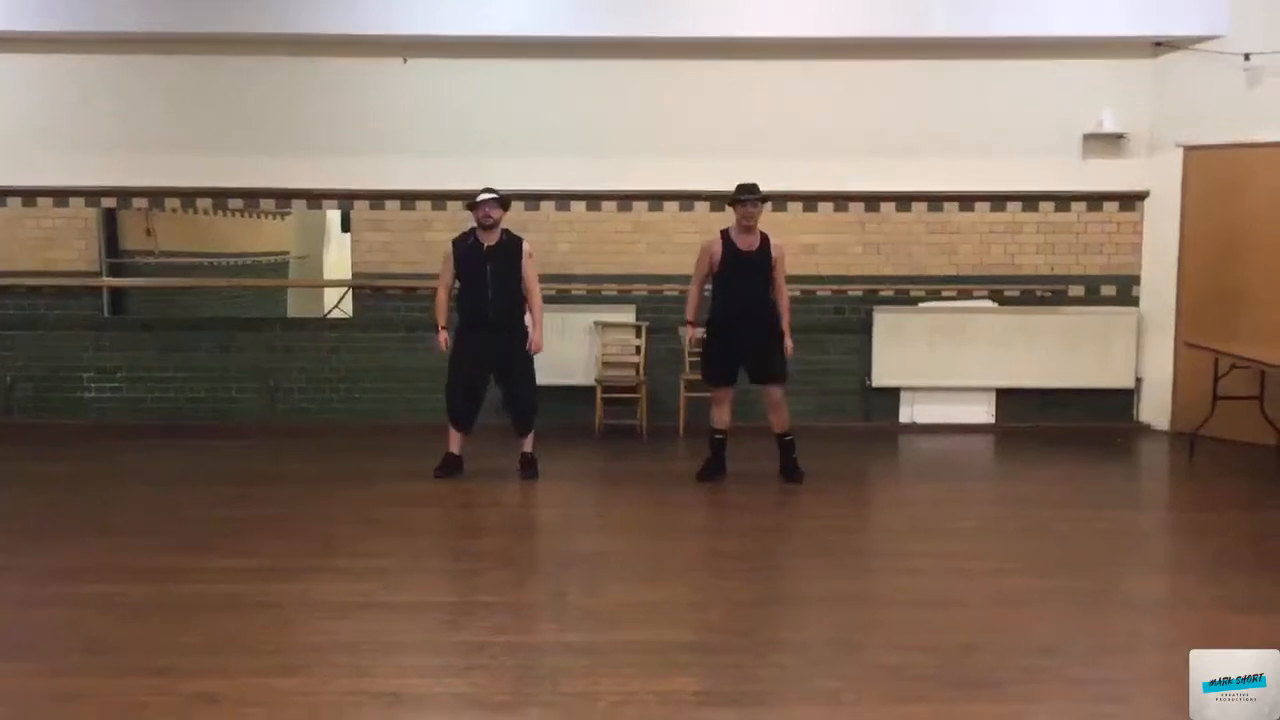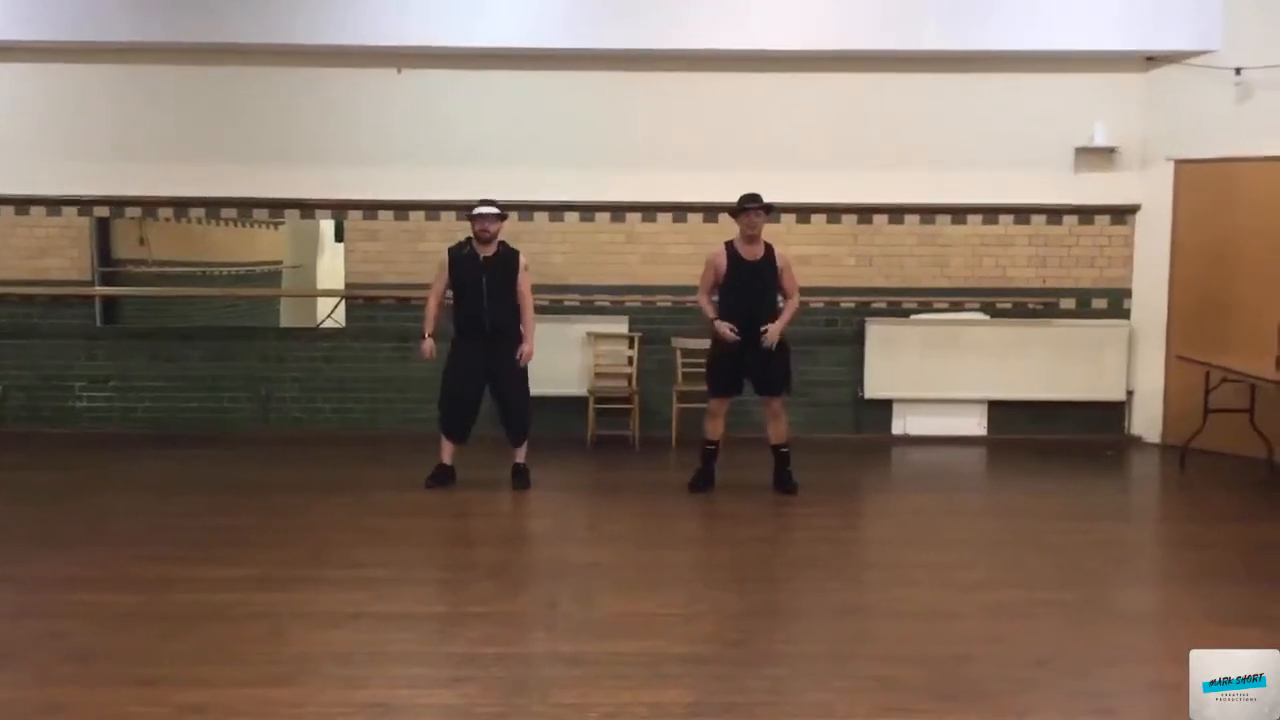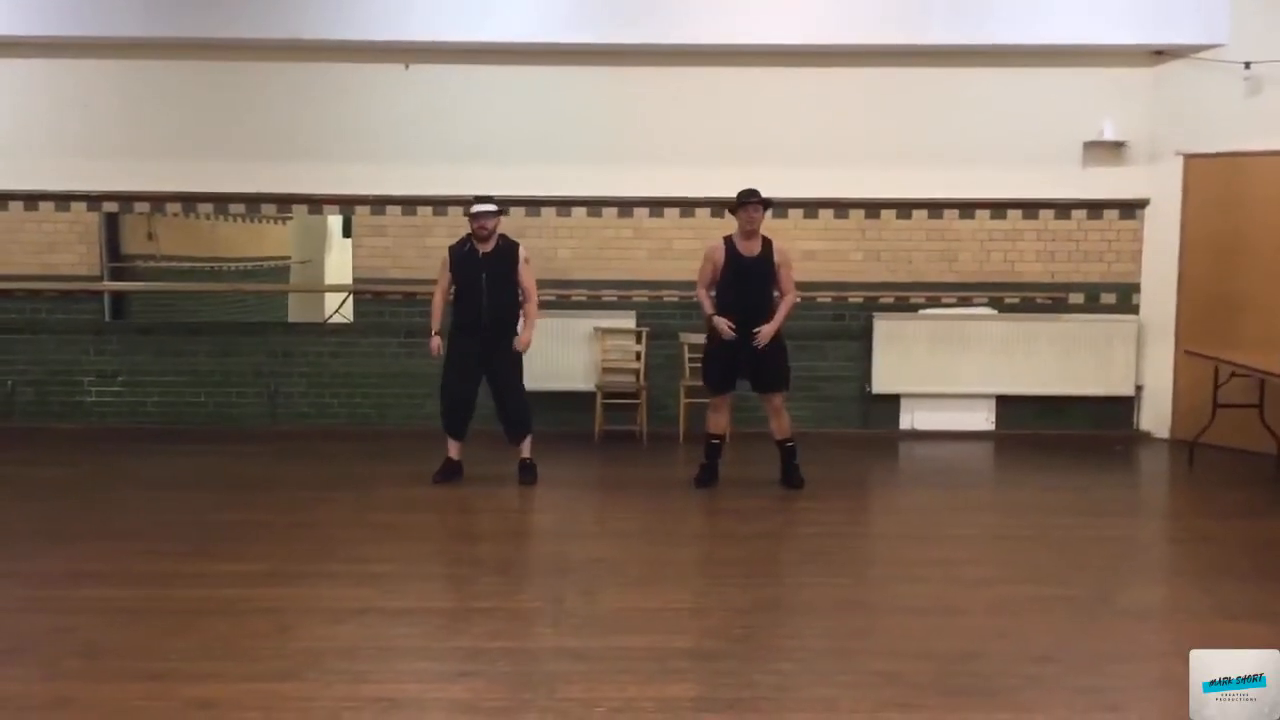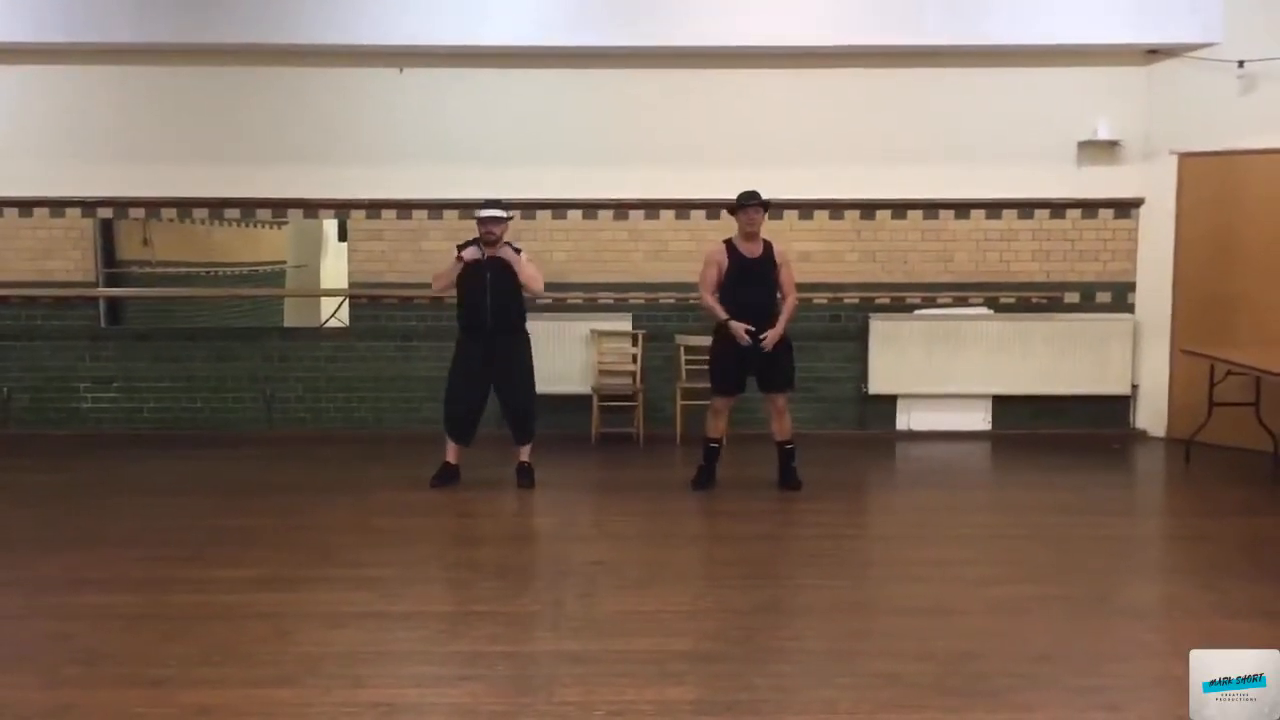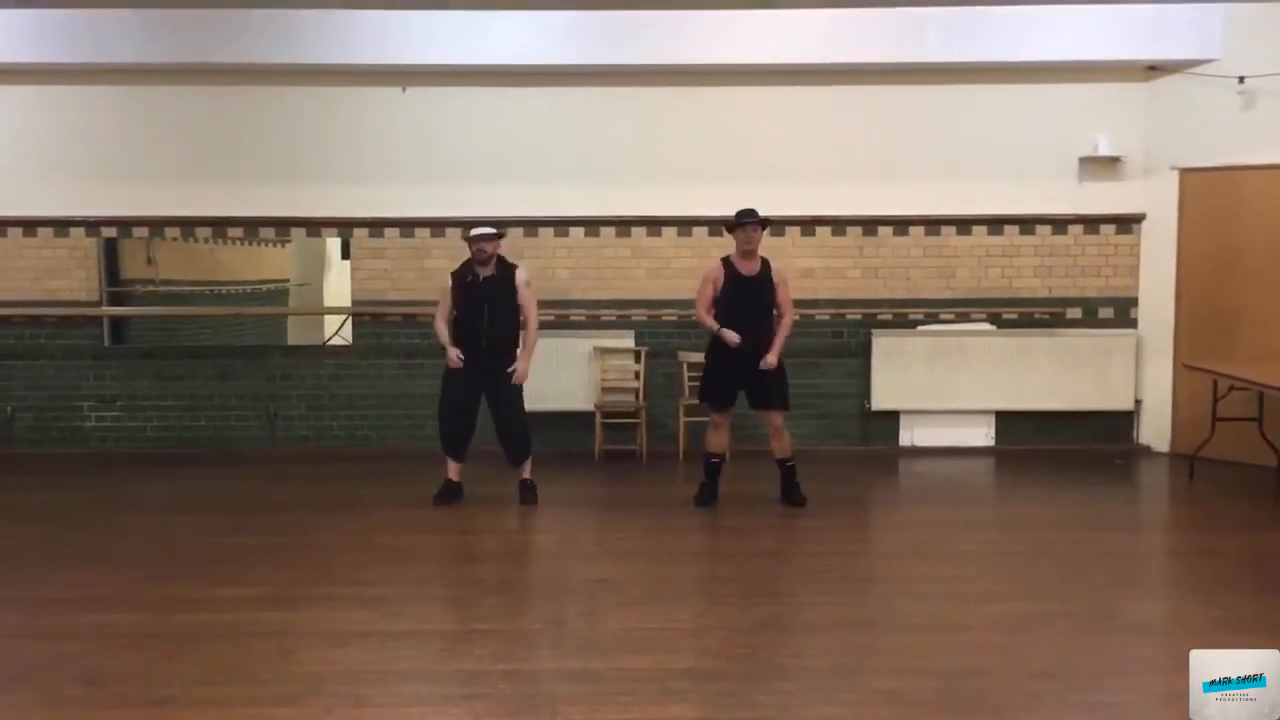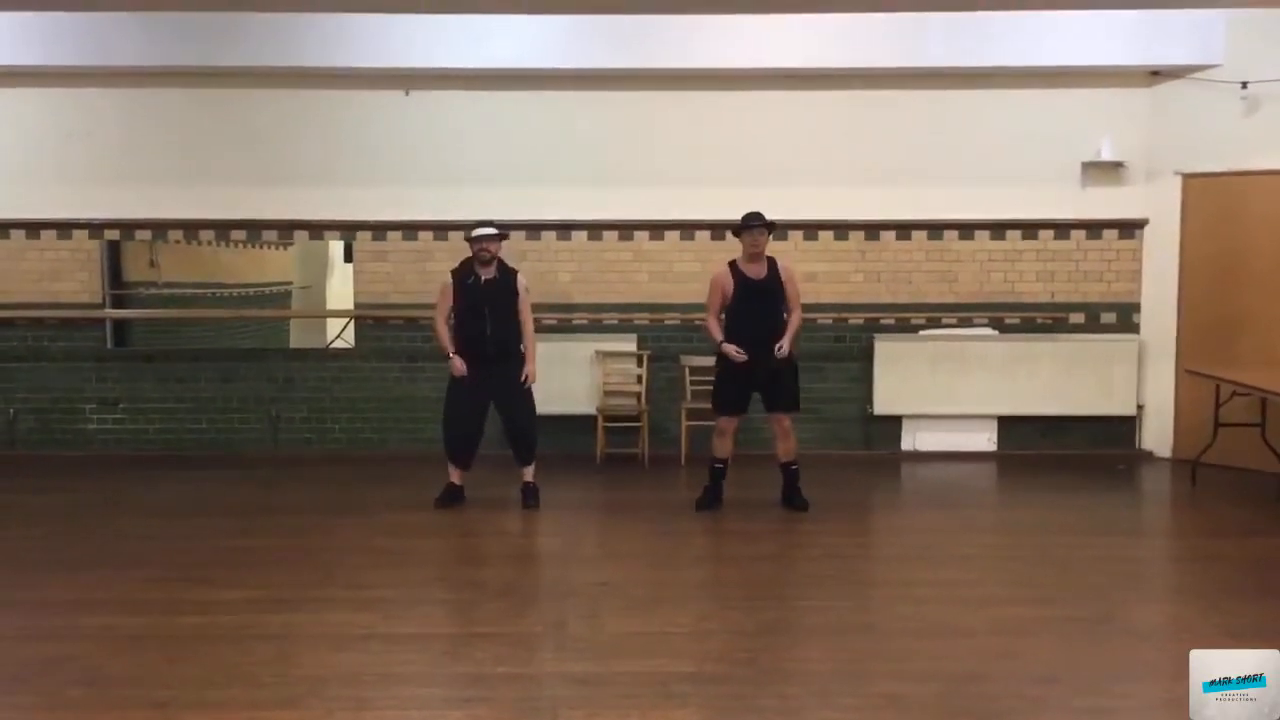
dt=0.7s
person 1, frame 1
left shoulder: (772, 248)
right shoulder: (715, 245)
left elbow: (780, 292)
right elbow: (696, 285)
left wrist: (786, 334)
right wrist: (690, 322)
left hip: (763, 331)
right hip: (723, 330)
left knee: (775, 395)
right knee: (720, 394)
left ankle: (788, 460)
right ankle: (716, 460)
person 1, frame 2
left shoulder: (777, 257)
right shoulder: (719, 256)
left elbow: (793, 297)
right elbow: (704, 294)
left wrist: (779, 325)
right wrist: (715, 321)
left hip: (767, 341)
right hip: (729, 340)
left knee: (775, 405)
right knee: (716, 405)
left ankle: (782, 472)
right ankle: (706, 470)
person 1, frame 3
left shoulder: (775, 252)
right shoulder: (718, 250)
left elbow: (789, 294)
right elbow: (702, 288)
left wrist: (773, 325)
right wrist: (713, 317)
left hip: (764, 336)
right hip: (725, 335)
left knee: (775, 401)
right knee: (718, 400)
left ankle: (790, 467)
right ankle: (710, 466)
person 1, frame 4
left shoulder: (776, 254)
right shoulder: (720, 253)
left elbow: (790, 296)
right elbow: (706, 294)
left wrist: (778, 328)
right wrist: (729, 322)
left hip: (770, 338)
right hip: (731, 337)
left knee: (779, 403)
right knee: (720, 403)
left ankle: (787, 469)
right ankle: (708, 468)
person 1, frame 5
left shoulder: (773, 272)
right shoulder: (717, 271)
left elbow: (787, 314)
right elbow: (701, 310)
left wrist: (775, 351)
right wrist: (720, 331)
left hip: (763, 358)
right hip: (724, 356)
left knee: (776, 422)
right knee: (718, 419)
left ankle: (790, 485)
right ankle: (710, 484)
person 1, frame 6
left shoulder: (782, 271)
right shoulder: (725, 275)
left elbow: (795, 310)
right elbow: (712, 316)
left wrist: (787, 339)
right wrist: (723, 344)
left hip: (776, 358)
right hip: (736, 359)
left knee: (783, 424)
right knee: (725, 424)
left ankle: (791, 490)
right ankle: (714, 489)
person 2, frame 1
left shoulder: (520, 247)
right shoulder: (457, 248)
left elbow: (532, 290)
right elbow: (444, 289)
left wrist: (537, 329)
right wrist: (442, 327)
left hip: (512, 335)
right hip: (471, 335)
left knee: (522, 395)
right knee: (460, 394)
left ankle: (527, 456)
right ankle: (453, 456)
person 2, frame 2
left shoulder: (515, 259)
right shoulder: (453, 257)
left elbow: (525, 302)
right elbow: (435, 297)
left wrist: (528, 340)
right wrist: (428, 334)
left hip: (507, 344)
right hip: (467, 344)
left knee: (515, 405)
right knee: (454, 403)
left ankle: (520, 466)
right ankle: (445, 466)
person 2, frame 3
left shoulder: (515, 252)
right shoulder: (455, 253)
left elbow: (530, 293)
right elbow: (441, 294)
left wrist: (527, 329)
right wrist: (435, 332)
left hip: (503, 339)
right hip: (464, 339)
left knee: (513, 398)
right knee: (455, 398)
left ankle: (526, 460)
right ankle: (453, 461)
person 2, frame 4
left shoulder: (518, 256)
right shoulder: (463, 253)
left elbow: (537, 287)
right elbow: (437, 285)
left wrist: (511, 258)
right wrist: (461, 260)
left hip: (512, 341)
right hip: (472, 342)
left knee: (520, 403)
right knee: (459, 402)
left ankle: (524, 464)
right ankle: (451, 465)
person 2, frame 5
left shoulder: (515, 275)
right shoulder: (456, 279)
left elbow: (531, 317)
right elbow: (441, 317)
left wrist: (525, 359)
right wrist: (448, 347)
left hip: (503, 362)
right hip: (464, 362)
left knee: (513, 422)
right knee: (453, 421)
left ankle: (526, 481)
right ankle: (453, 482)
person 2, frame 6
left shoulder: (515, 279)
right shoulder: (455, 280)
left elbow: (526, 322)
right elbow: (441, 320)
left wrist: (530, 362)
right wrist: (452, 355)
left hip: (509, 366)
right hip: (469, 366)
left knee: (522, 424)
right knee: (459, 425)
left ankle: (529, 484)
right ankle: (455, 486)
